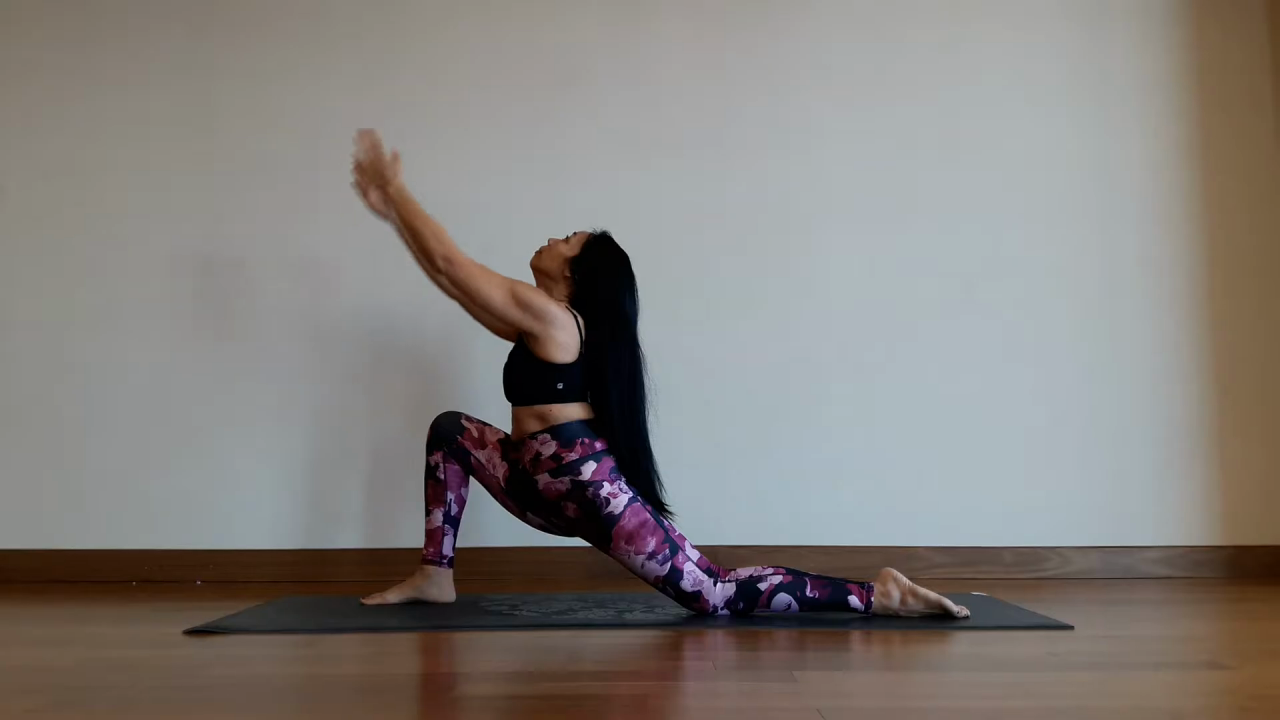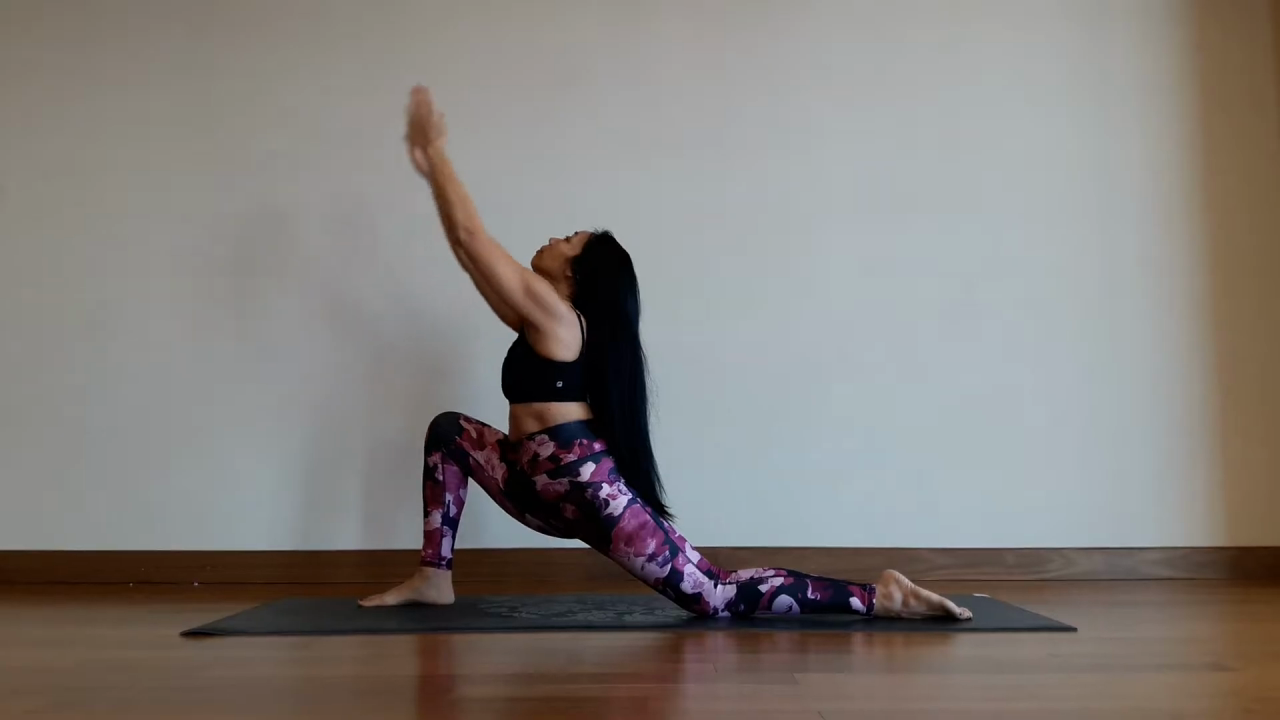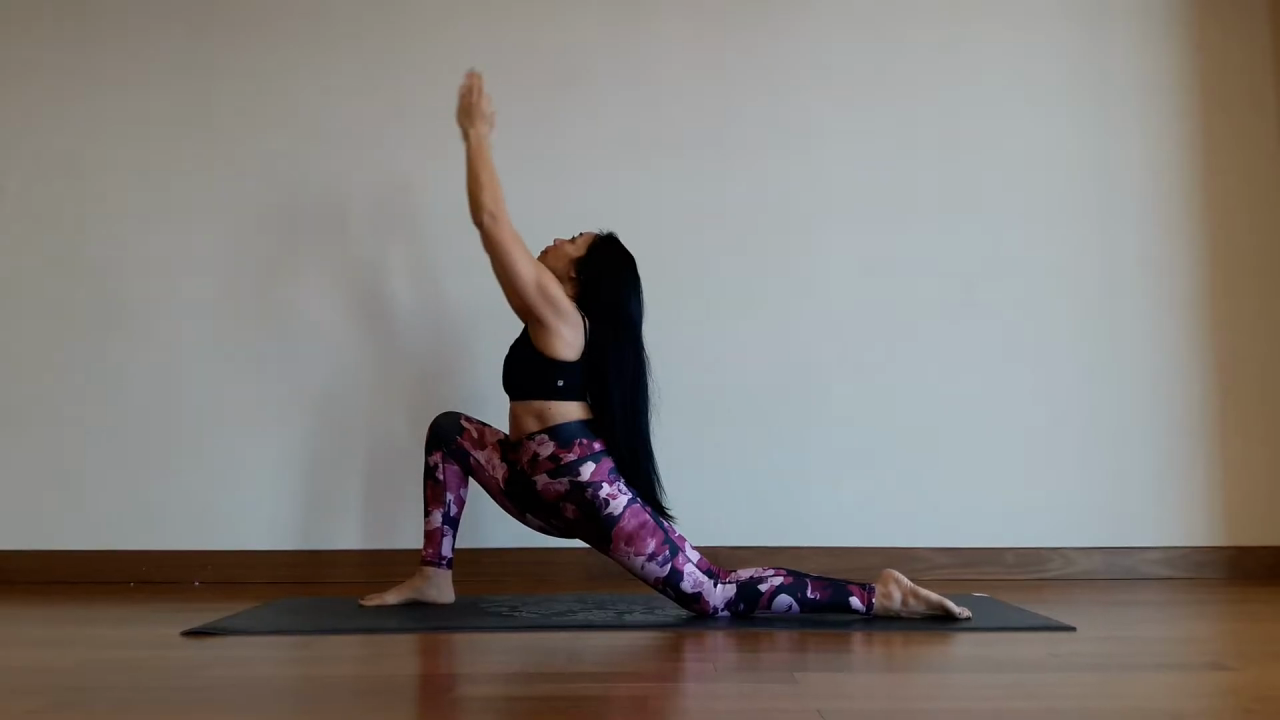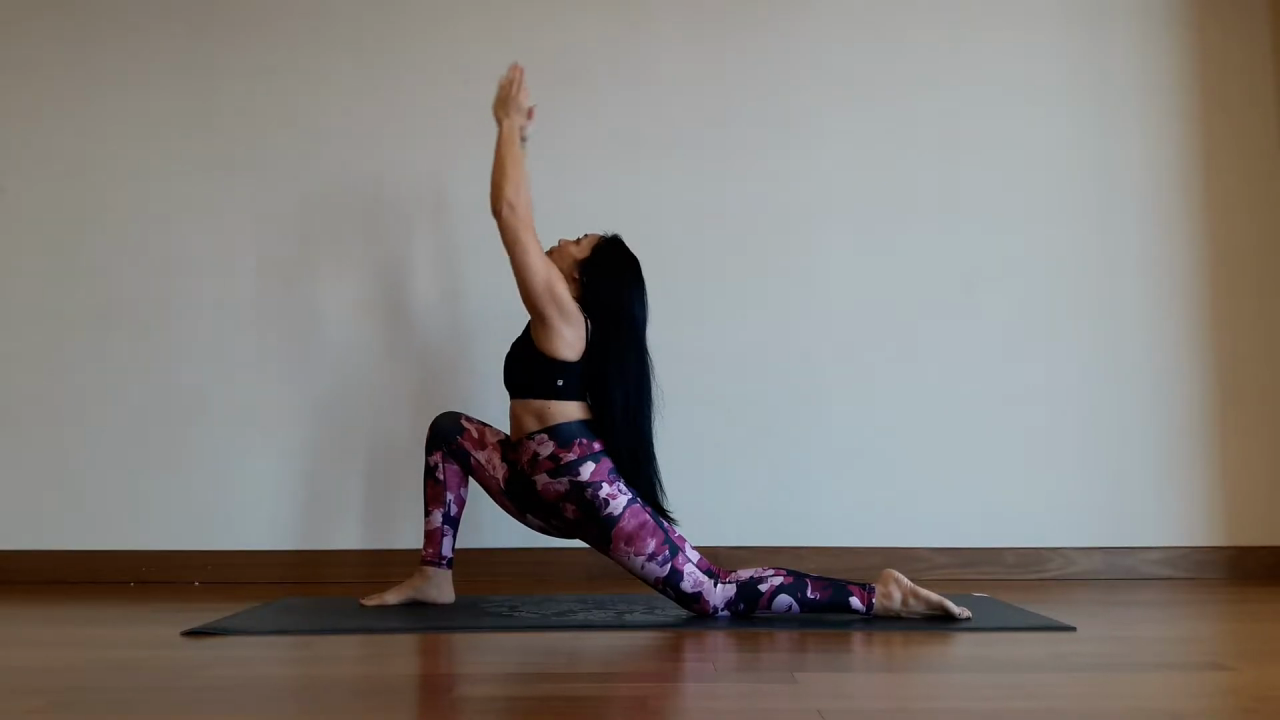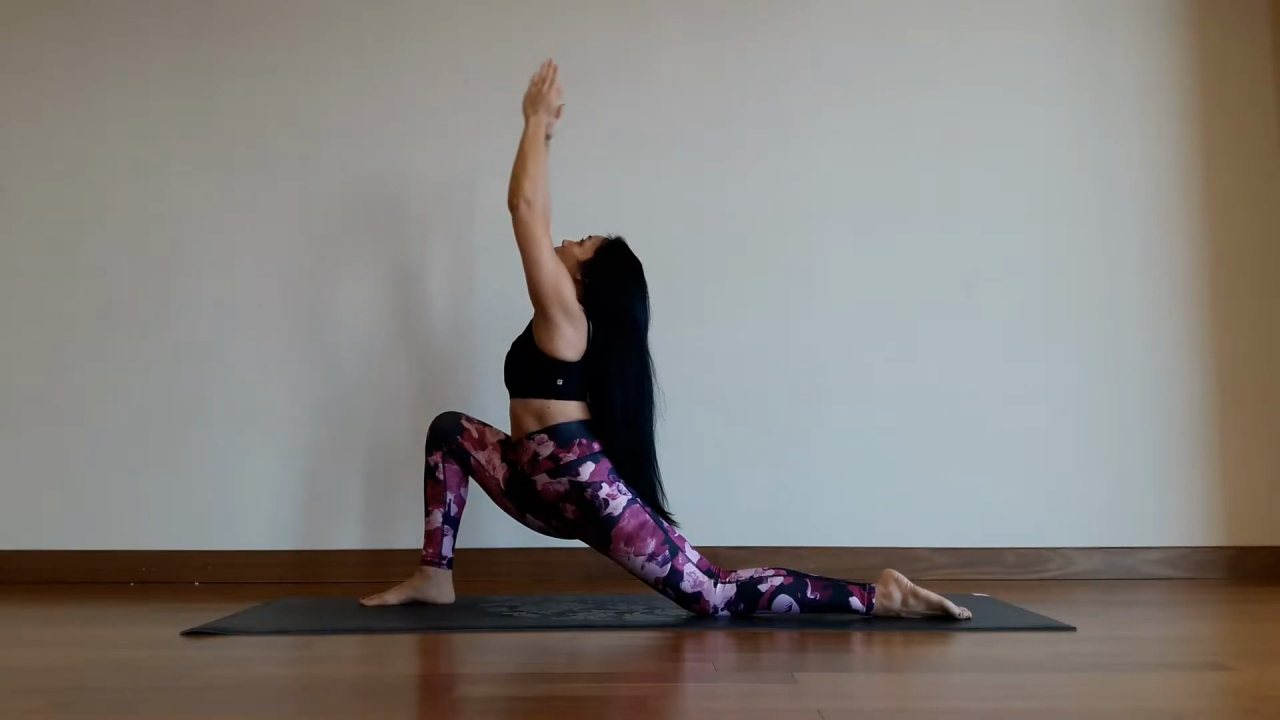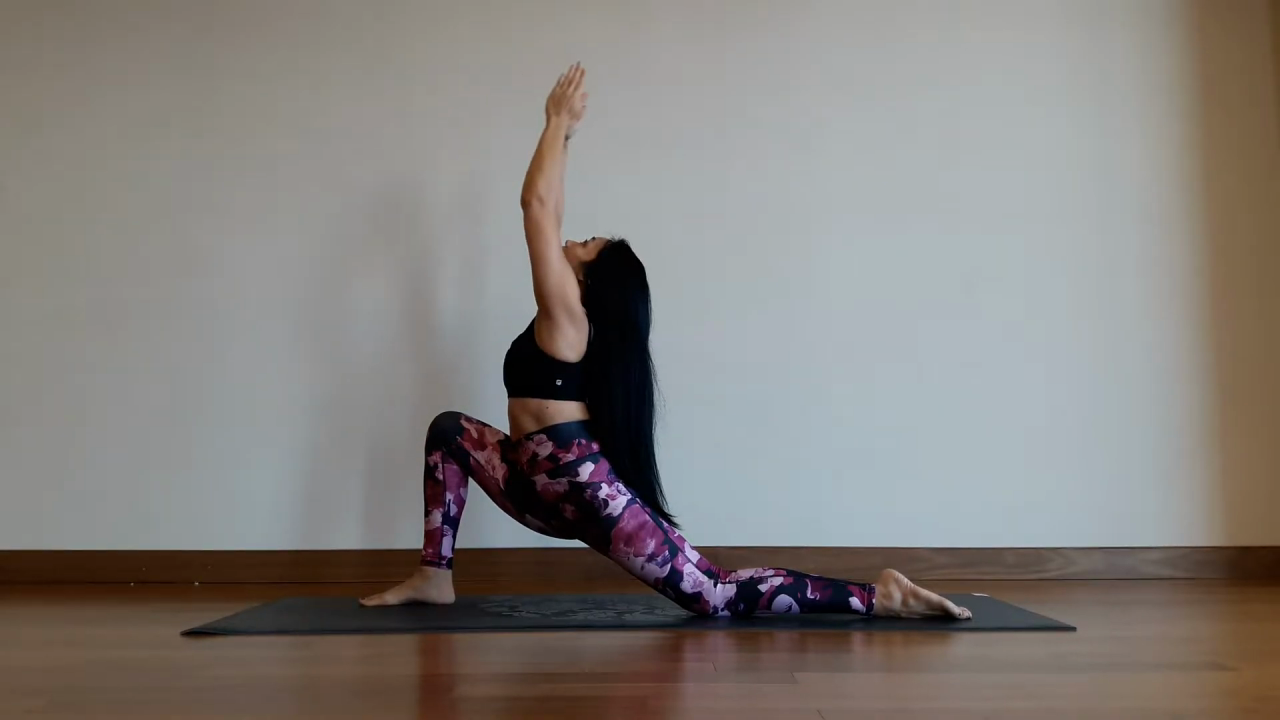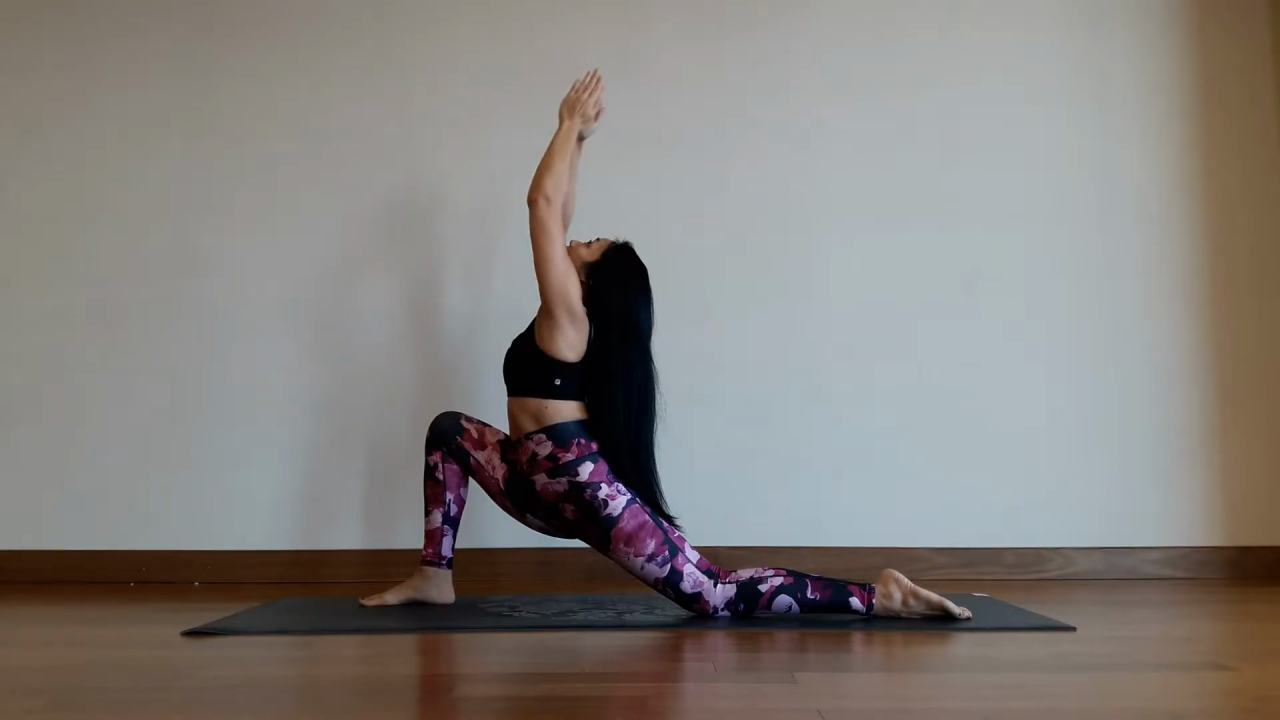
dt=0.2s
person 1, frame 1
left shoulder: (547, 314)
right shoulder: (538, 323)
left elbow: (450, 262)
right elbow: (453, 275)
left wrist: (394, 186)
right wrist: (393, 210)
left hip: (588, 485)
right hip: (556, 486)
left knee: (714, 593)
right knee: (449, 430)
left ankle: (879, 595)
right ankle: (435, 576)
person 1, frame 2
left shoulder: (550, 310)
right shoulder: (540, 319)
left elbow: (471, 236)
right elbow: (472, 253)
left wrist: (436, 152)
right wrist: (432, 171)
left hip: (585, 485)
right hip: (552, 485)
left knee: (713, 595)
right knee: (448, 431)
left ankle: (879, 597)
right ankle: (434, 578)
person 1, frame 3
left shoulder: (555, 309)
right shoulder: (549, 317)
left elbow: (491, 219)
right elbow: (495, 229)
left wrist: (477, 134)
right wrist: (475, 138)
left hip: (584, 484)
right hip: (551, 485)
left knee: (713, 594)
right knee: (449, 430)
left ankle: (880, 597)
right ankle: (434, 577)
person 1, frame 4
left shoulder: (560, 310)
right shoulder: (560, 316)
left elbow: (508, 210)
right elbow: (515, 218)
left wrist: (509, 127)
right wrist: (514, 135)
left hip: (584, 482)
right hip: (551, 484)
left knee: (713, 594)
right knee: (449, 430)
left ankle: (879, 596)
right ankle: (434, 577)
person 1, frame 5
left shoulder: (563, 311)
right shoulder: (566, 317)
left elbow: (523, 206)
right elbow: (532, 214)
left wrist: (537, 123)
right wrist: (541, 132)
left hip: (583, 484)
right hip: (550, 485)
left knee: (712, 594)
right knee: (449, 430)
left ankle: (878, 596)
right ankle: (435, 577)
person 1, frame 6
left shoulder: (566, 312)
right shoulder: (568, 317)
left elbow: (535, 203)
right elbow: (546, 216)
left wrist: (558, 124)
right wrist: (561, 132)
left hip: (581, 483)
right hip: (550, 484)
left knee: (711, 592)
right knee: (449, 429)
left ankle: (878, 596)
right ankle: (435, 576)
person 1, frame 7
left shoulder: (567, 311)
right shoulder: (571, 318)
left elbow: (541, 203)
right elbow: (555, 216)
left wrist: (570, 126)
right wrist: (576, 136)
left hip: (581, 484)
right hip: (550, 485)
left knee: (712, 593)
right knee: (450, 429)
left ankle: (879, 596)
right ankle: (435, 576)
